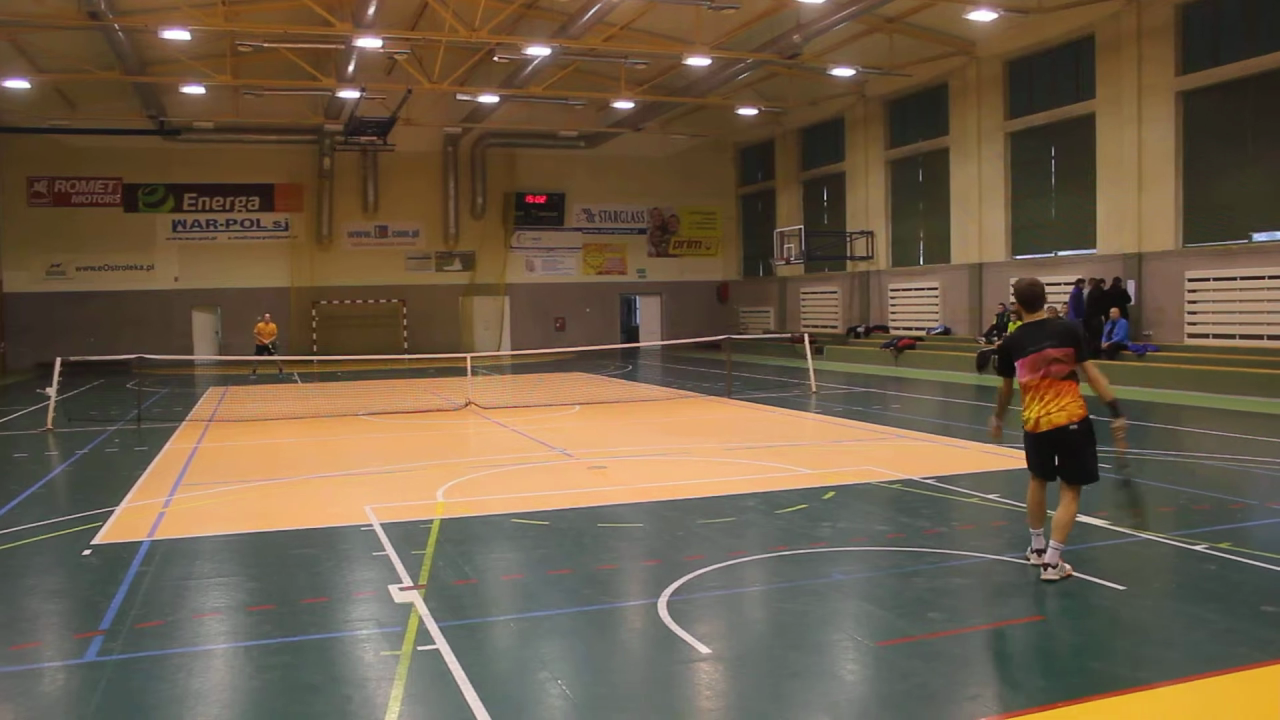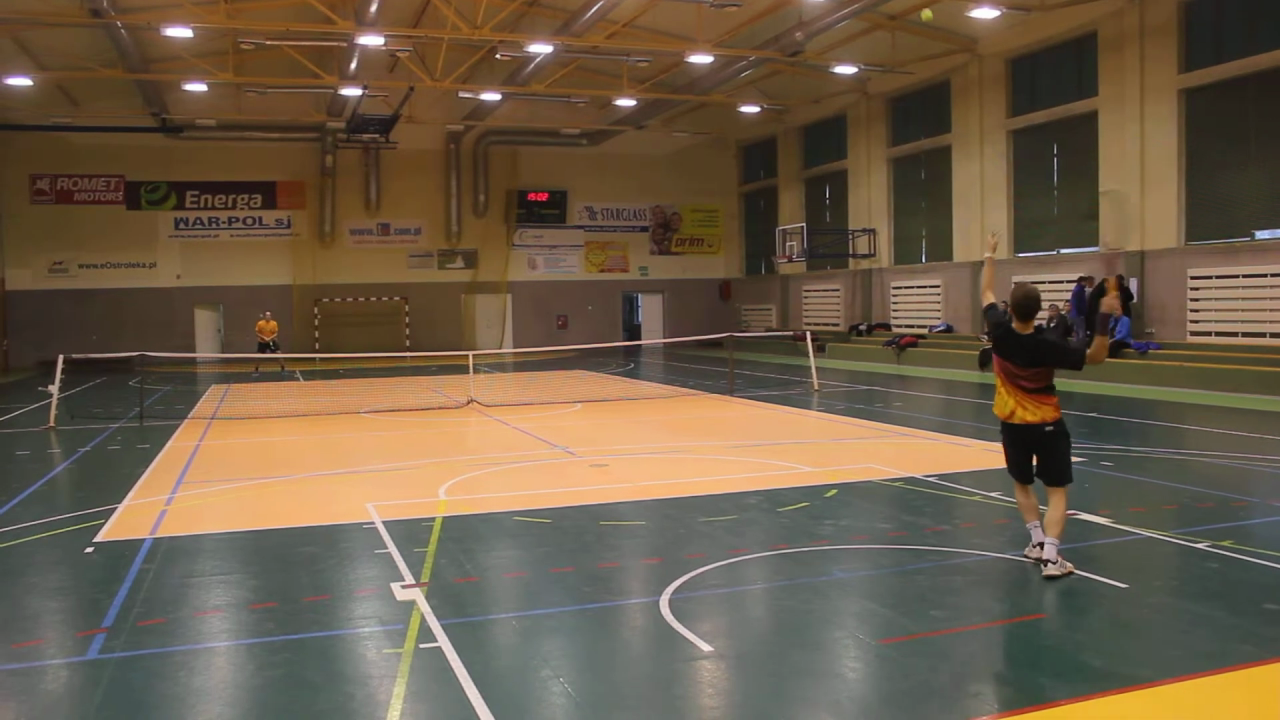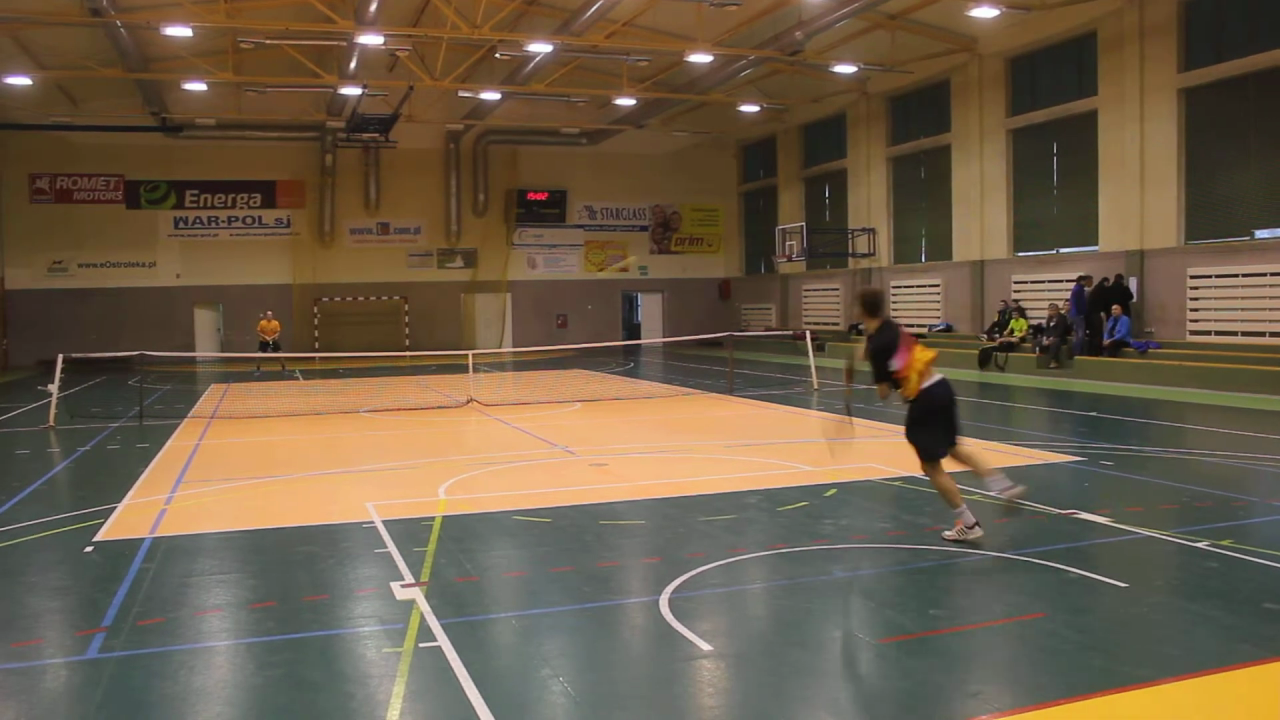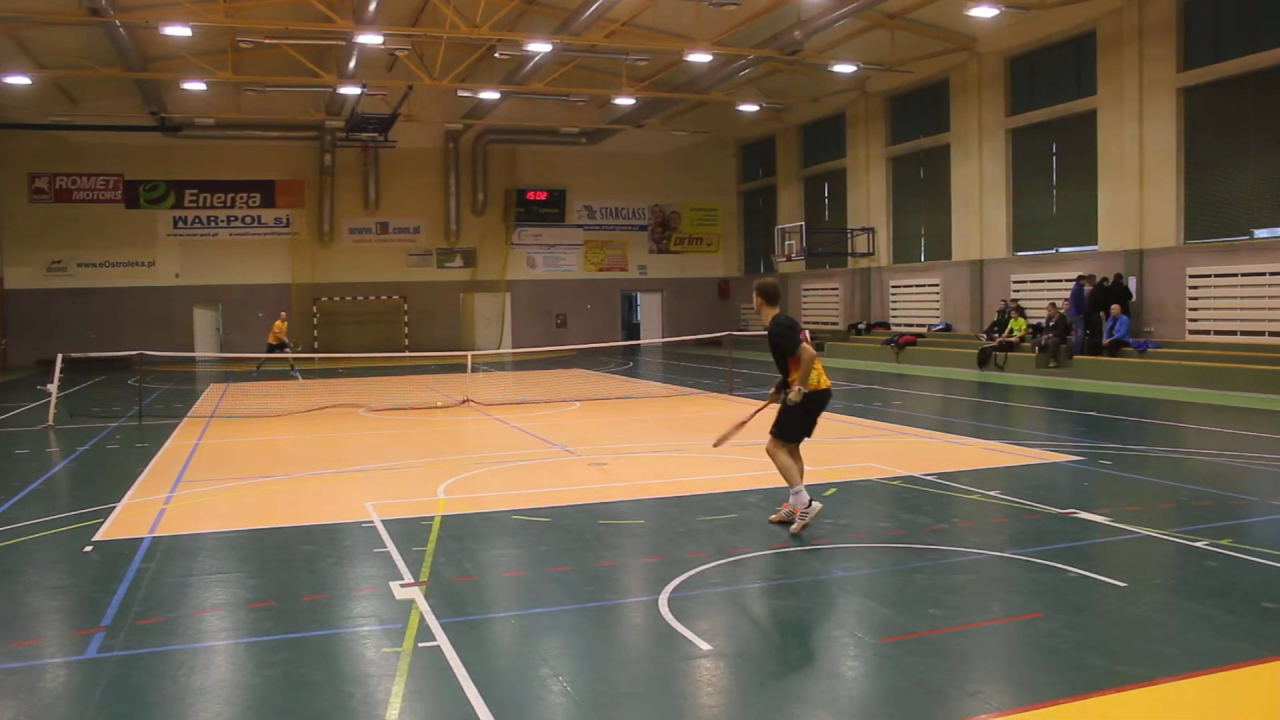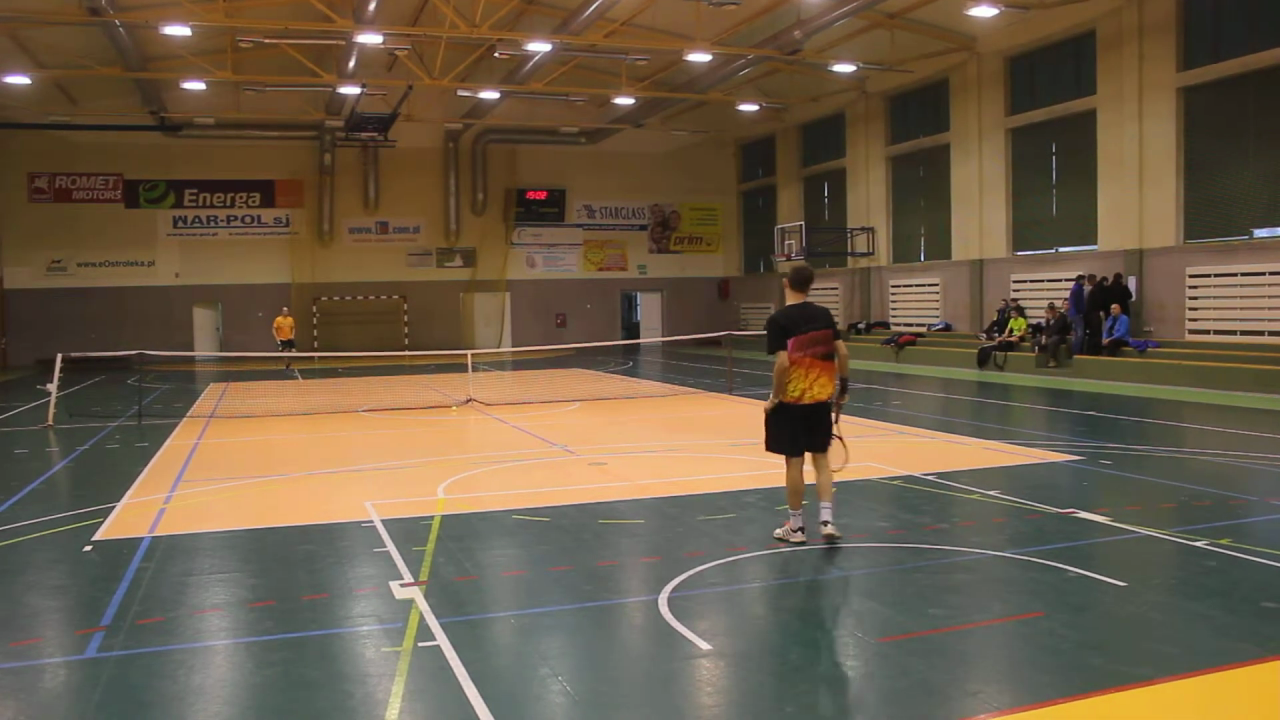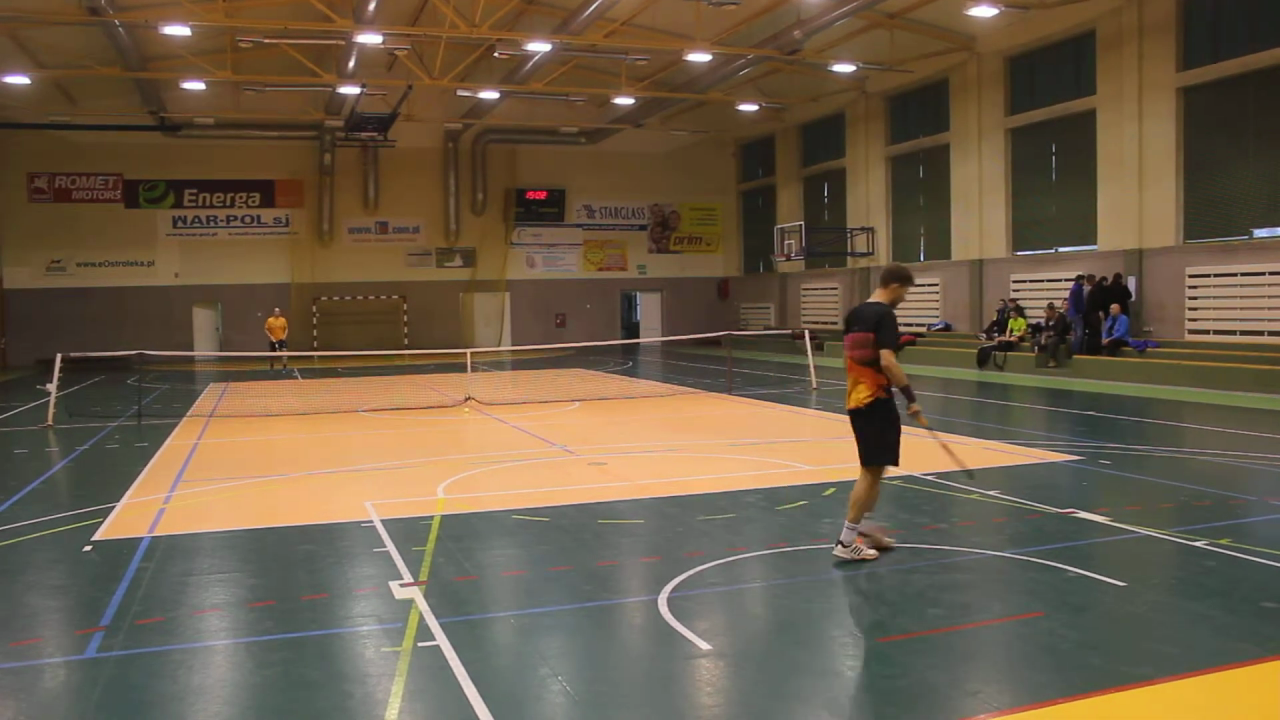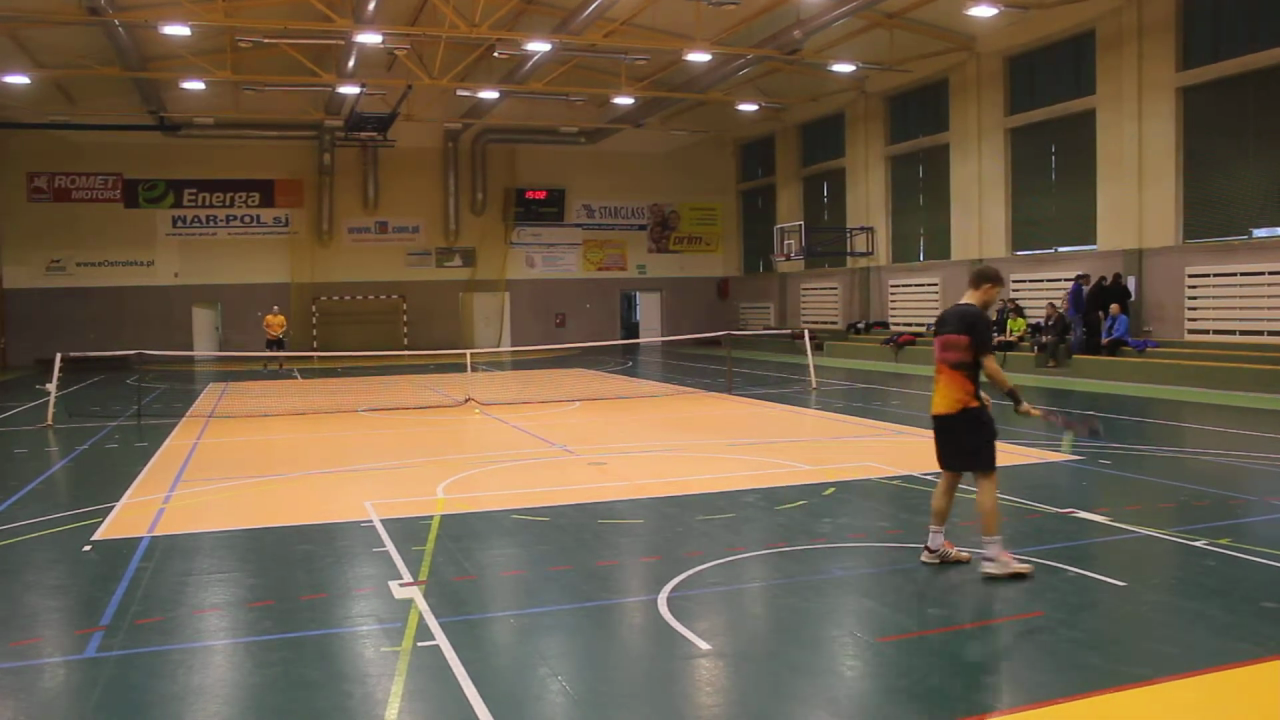
dt=0.7s
person 1, frame 1
left shoulder: (1011, 343)
right shoulder: (1069, 330)
left elbow: (1007, 388)
right elbow: (1090, 373)
left wrist: (997, 417)
right wrist: (1116, 412)
left hip: (1036, 423)
right hip: (1072, 419)
left knee: (1037, 480)
right knee: (1070, 489)
left ankle: (1037, 548)
right ankle: (1052, 561)
person 1, frame 2
left shoulder: (1000, 333)
right shoulder: (1049, 348)
left elbow: (986, 292)
right elbow: (1096, 356)
left wrist: (990, 253)
right wrist: (1105, 318)
left hip: (1013, 425)
right hip: (1048, 425)
left knee: (1022, 484)
right knee: (1057, 491)
left ankle: (1039, 542)
right ankle: (1052, 557)
person 1, frame 3
left shoulder: (877, 347)
right shoulder: (888, 327)
left elbow: (883, 393)
right wrist: (859, 357)
left hip: (924, 400)
right hip: (941, 388)
left knee: (932, 467)
right knee: (953, 450)
left ankle: (968, 524)
right ankle: (1003, 486)
person 1, frame 4
left shoulder: (777, 328)
right shoulder: (785, 322)
left elbow: (809, 354)
left wrist: (800, 388)
right wrist: (780, 385)
left hip: (808, 393)
right hip: (818, 389)
left knee: (775, 448)
right knee: (790, 446)
left ankle: (805, 503)
right ankle: (795, 505)
person 1, frame 5
left shoulder: (778, 320)
right shoulder: (824, 315)
left elbow: (782, 364)
right elbow: (842, 354)
left wrist: (774, 397)
right wrist: (843, 387)
left hip: (793, 400)
right hip: (822, 397)
left knee: (794, 461)
right knee: (821, 458)
left ankle: (795, 527)
right ankle: (827, 521)
person 1, frame 6
left shoulder: (855, 314)
right shoulder: (885, 315)
right elbow: (886, 362)
right wrist: (910, 397)
left hip: (859, 399)
right hip: (876, 402)
left knee: (874, 467)
right knee: (872, 471)
left ankle: (863, 526)
right ankle: (847, 541)
person 1, frame 7
left shoulder: (945, 316)
right shoulder: (978, 318)
right elbow: (989, 366)
right wrist: (1017, 399)
left hip: (942, 407)
right hip: (964, 409)
left knee: (950, 475)
right knee: (987, 478)
left ankle: (935, 545)
right ankle: (994, 556)
